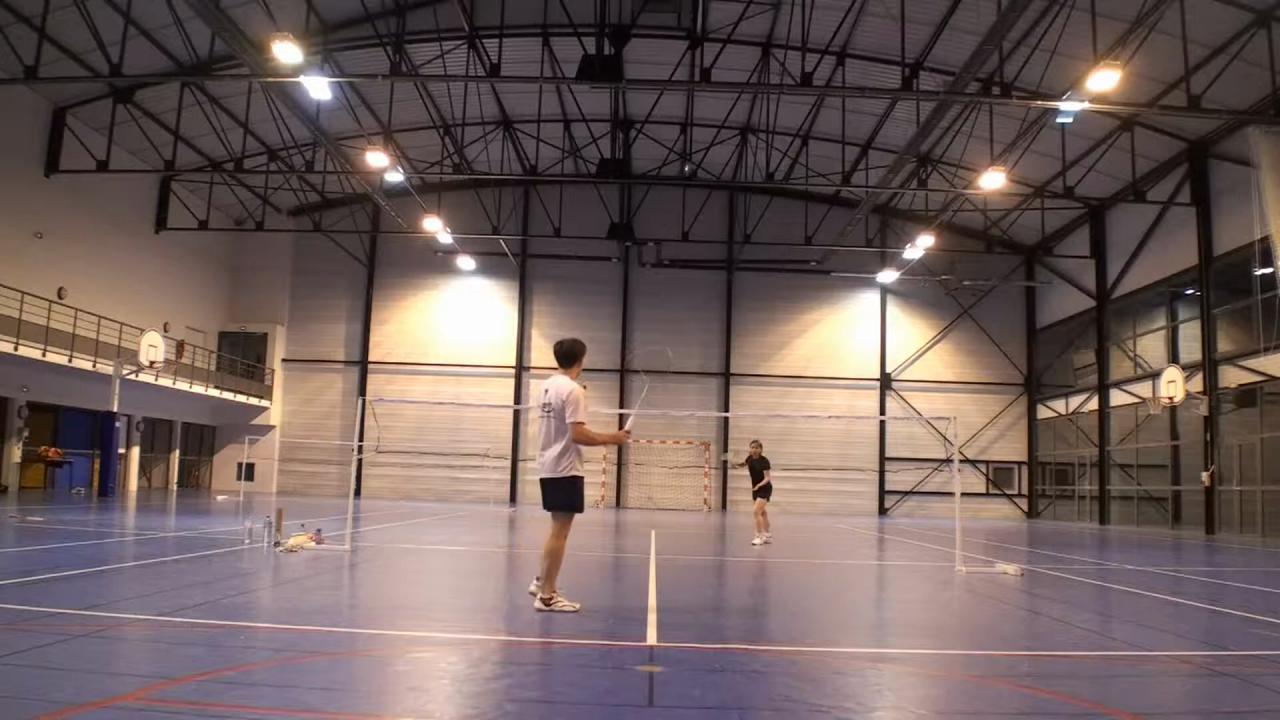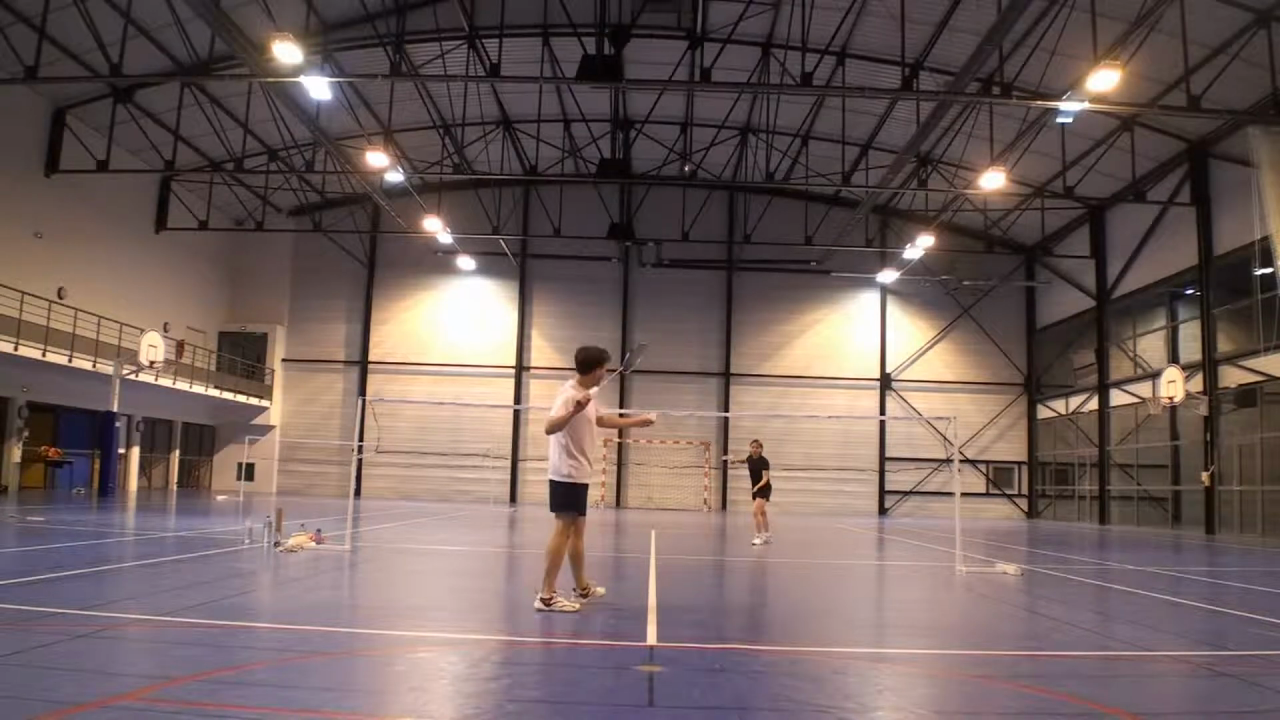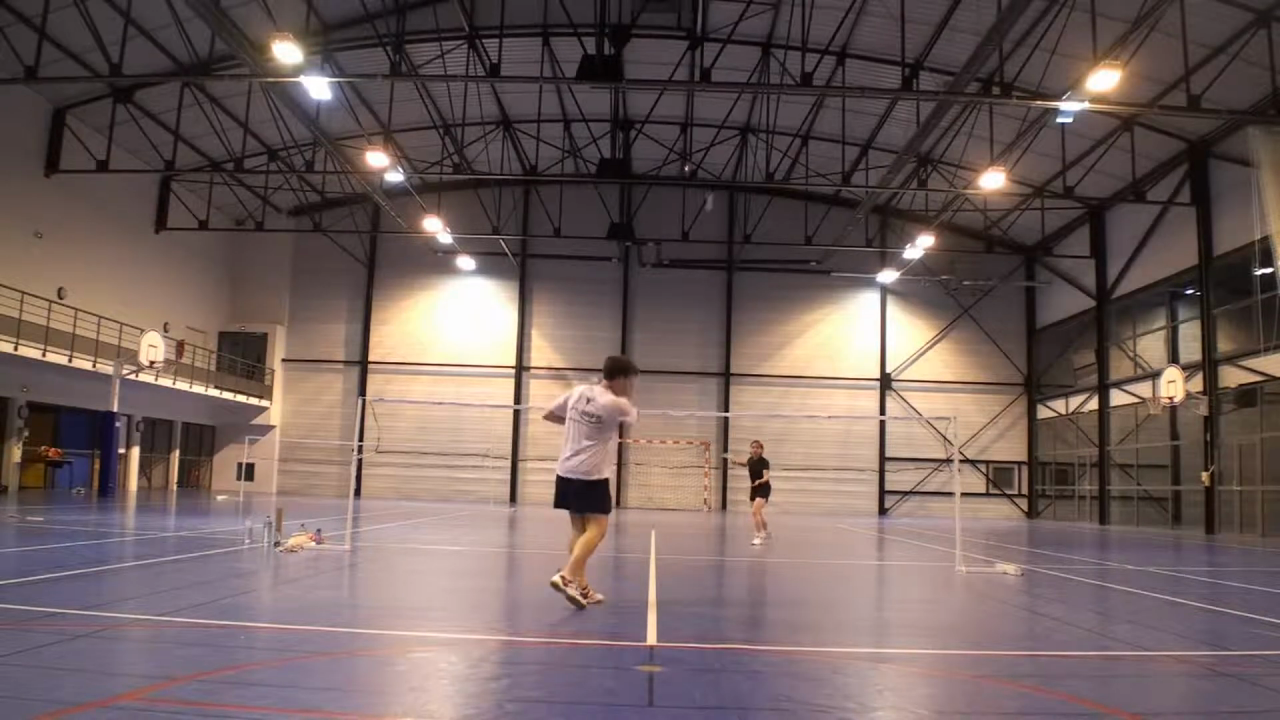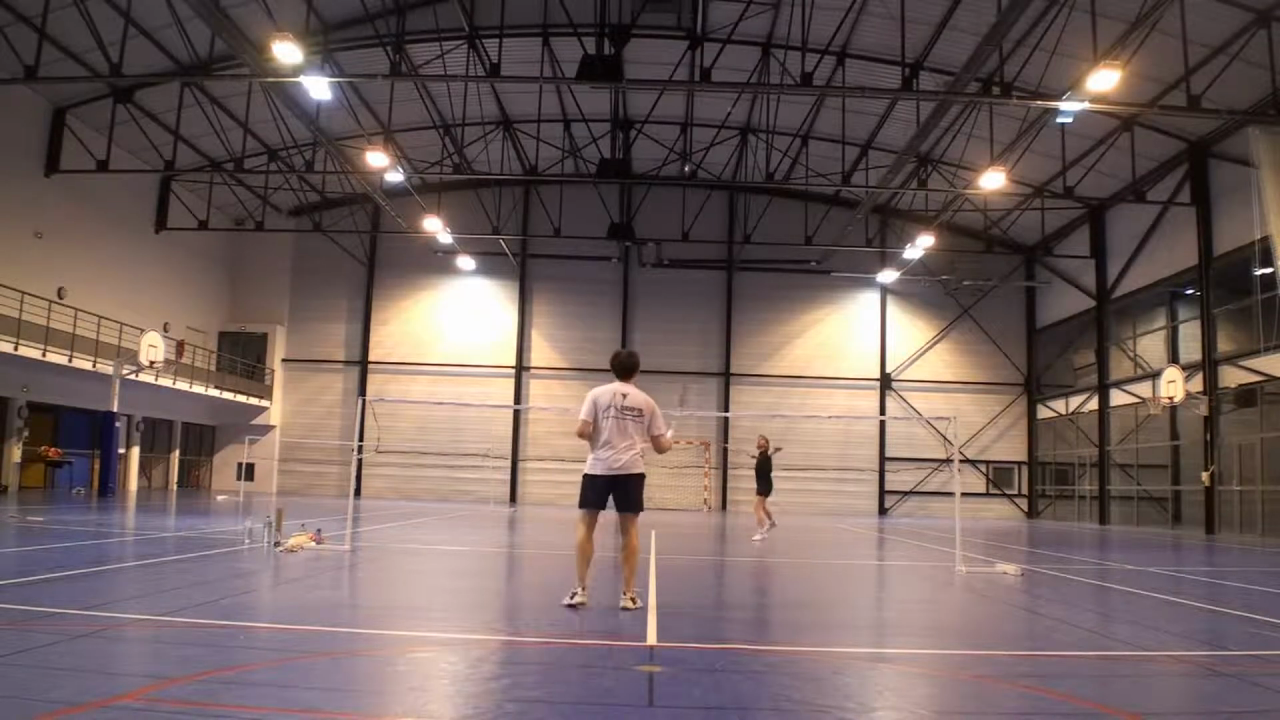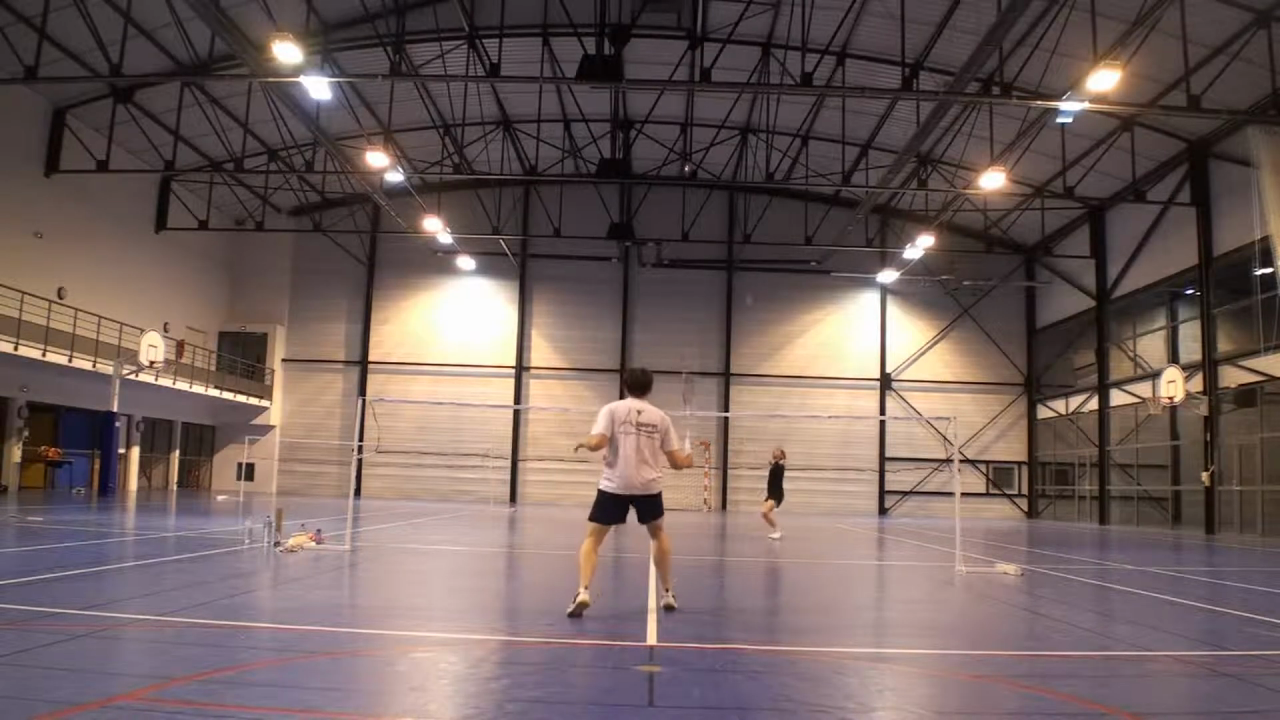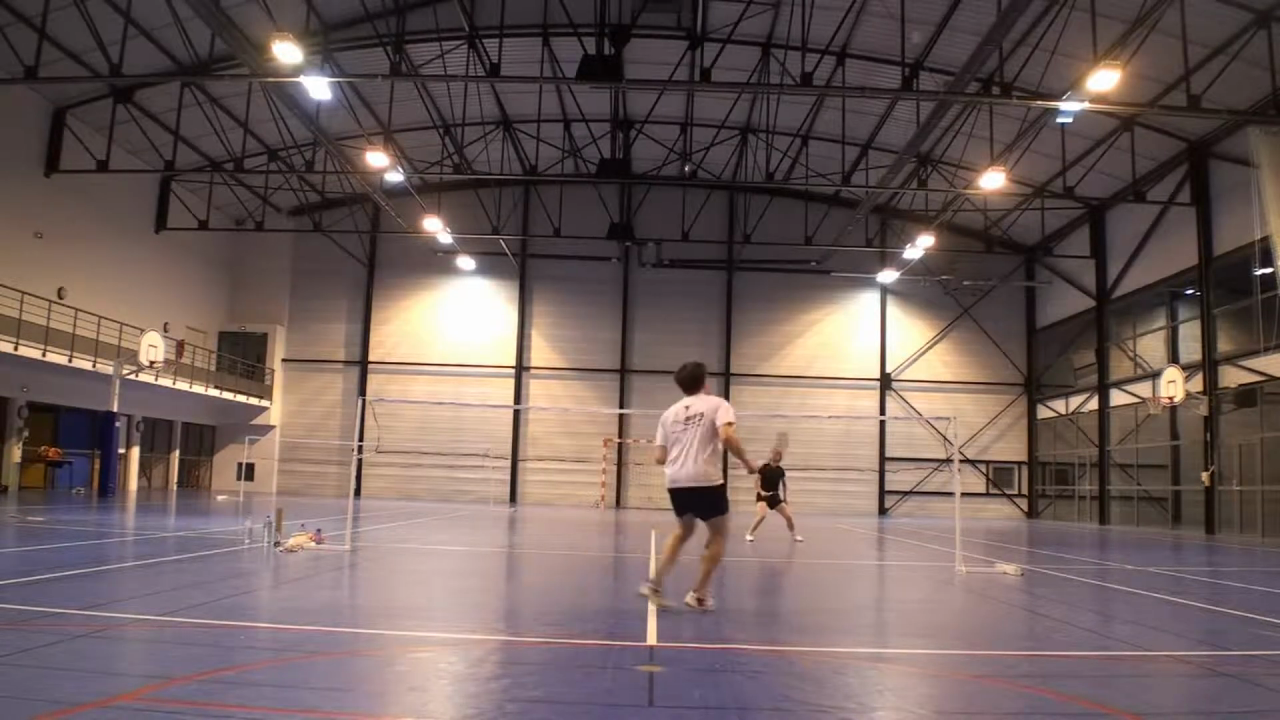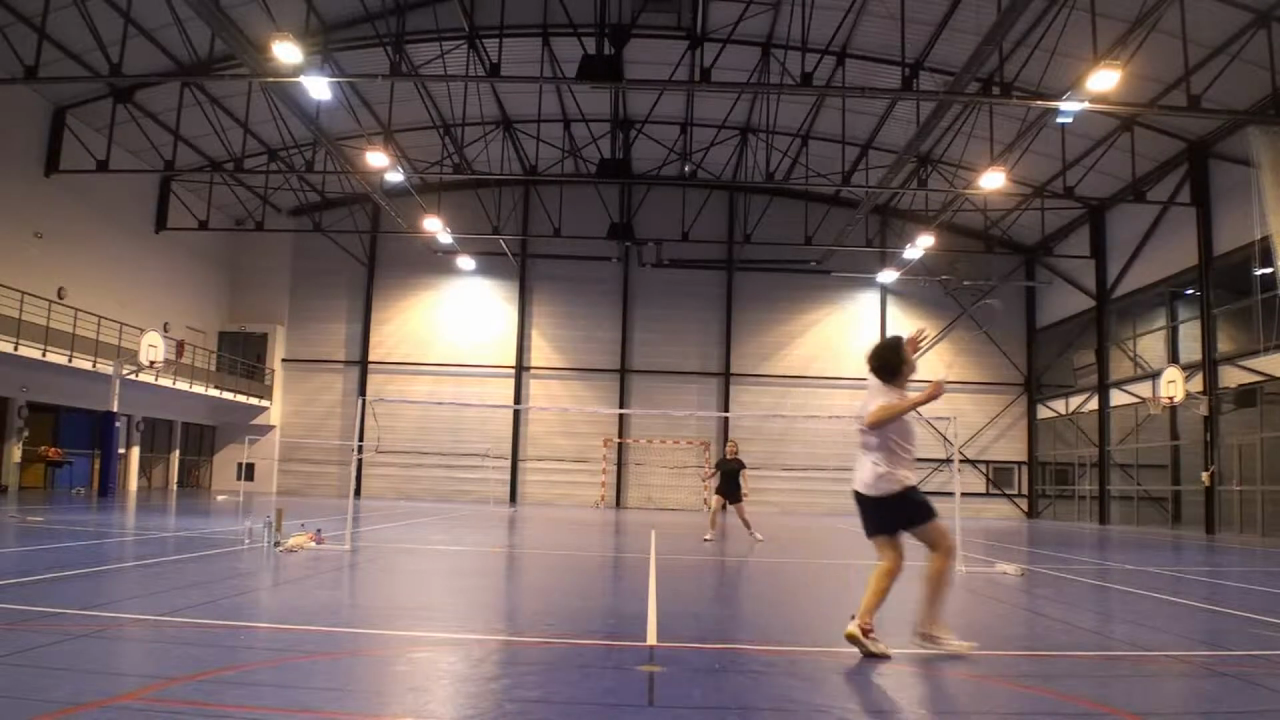
dt=0.7s
person 1, frame 1
left shoulder: (547, 387)
right shoulder: (572, 390)
right elbow: (578, 435)
right wrist: (611, 438)
left hip: (548, 468)
right hip: (565, 470)
left knee: (557, 528)
right knee: (560, 530)
left ankle: (542, 582)
right ankle: (547, 595)
person 1, frame 2
left shoulder: (585, 392)
right shoulder: (569, 394)
left elbow: (598, 420)
right elbow: (550, 427)
left wrist: (634, 422)
right wrist: (573, 412)
left hip: (577, 474)
right hip: (567, 474)
left knee: (577, 530)
right knee: (564, 530)
left ankle: (582, 588)
right ankle: (546, 595)
person 1, frame 3
left shoulder: (577, 392)
right shoulder: (616, 405)
left elbow: (548, 415)
right elbow: (632, 414)
right wrist: (625, 397)
left hip: (566, 472)
right hip: (593, 475)
left knee: (580, 529)
right knee: (596, 529)
left ankle: (581, 588)
right ankle: (566, 576)
person 1, frame 4
left shoulder: (597, 394)
right shoulder: (647, 403)
left elbow: (581, 431)
right elbow: (660, 446)
right wrist: (667, 443)
left hip: (599, 469)
right hip: (631, 471)
left knee: (586, 527)
right knee: (629, 532)
left ankle: (581, 588)
right ankle: (628, 594)
person 1, frame 5
left shoulder: (612, 410)
right shoulder: (661, 418)
left elbow: (597, 443)
right elbow: (675, 461)
left wrist: (584, 444)
right wrist: (687, 461)
left hip: (614, 486)
right hip: (649, 487)
left knee: (592, 540)
right knee: (659, 535)
left ankle: (583, 591)
right ankle: (668, 594)
person 1, frame 6
left shoulder: (669, 413)
right shoulder: (717, 405)
left elbow: (660, 457)
right elbow: (728, 436)
right wrist: (747, 463)
left hip: (675, 480)
right hip: (704, 480)
left knee: (684, 530)
right knee: (718, 535)
left ankle: (655, 583)
right ankle: (698, 593)
person 1, frame 7
left shoulder: (877, 383)
right shoulder: (887, 399)
right elbow: (872, 421)
left wrist: (905, 352)
right wrist: (921, 399)
left hip: (870, 487)
right hip: (893, 487)
left knee: (891, 561)
right knee: (944, 547)
left ankle: (862, 625)
right ankle: (929, 627)
